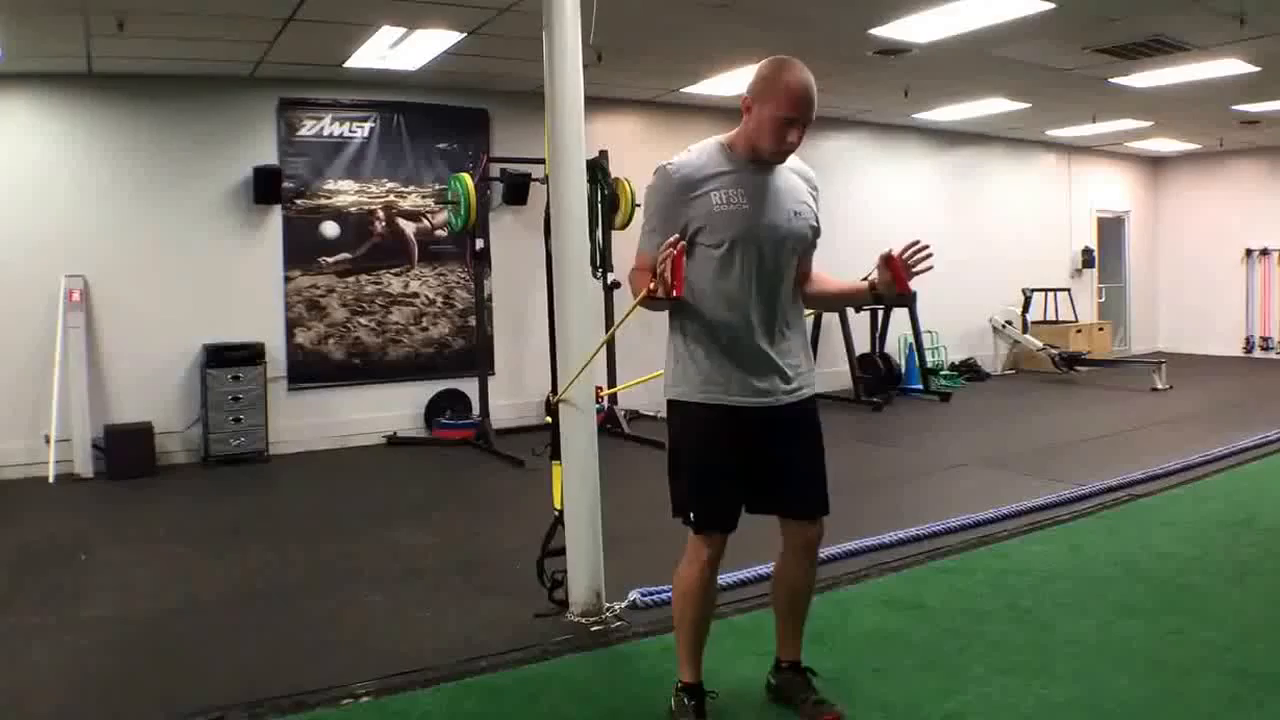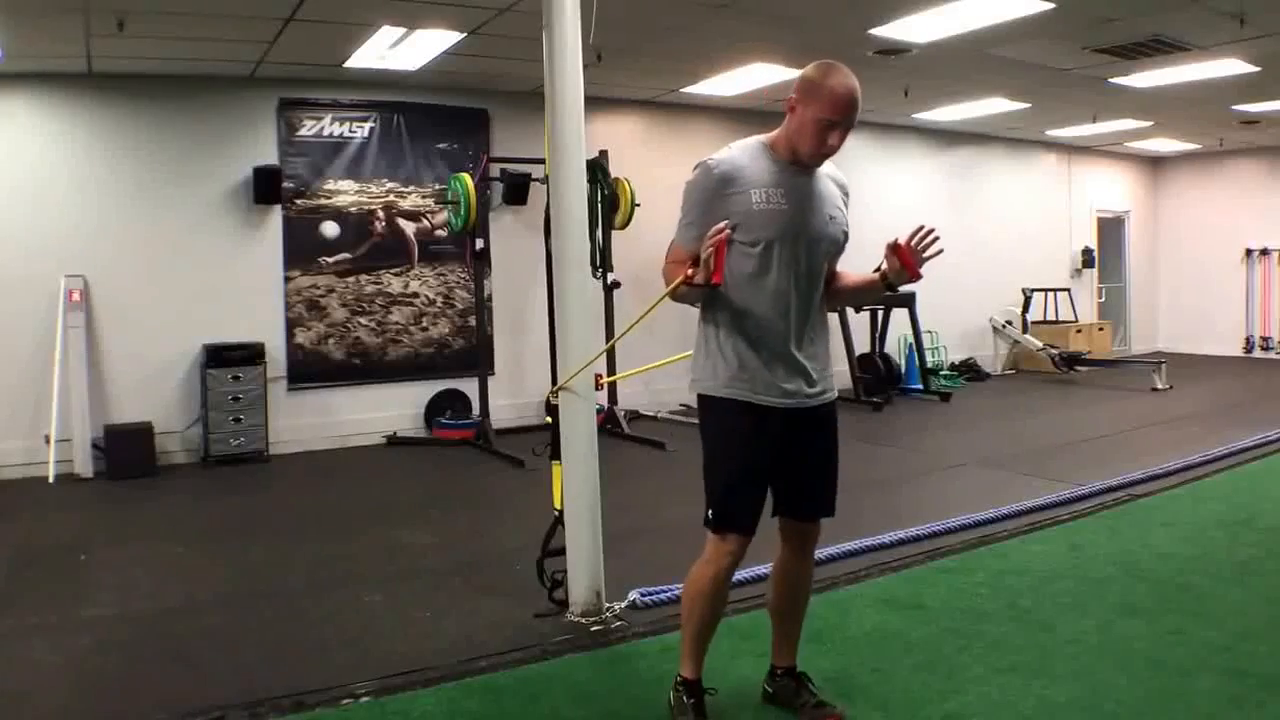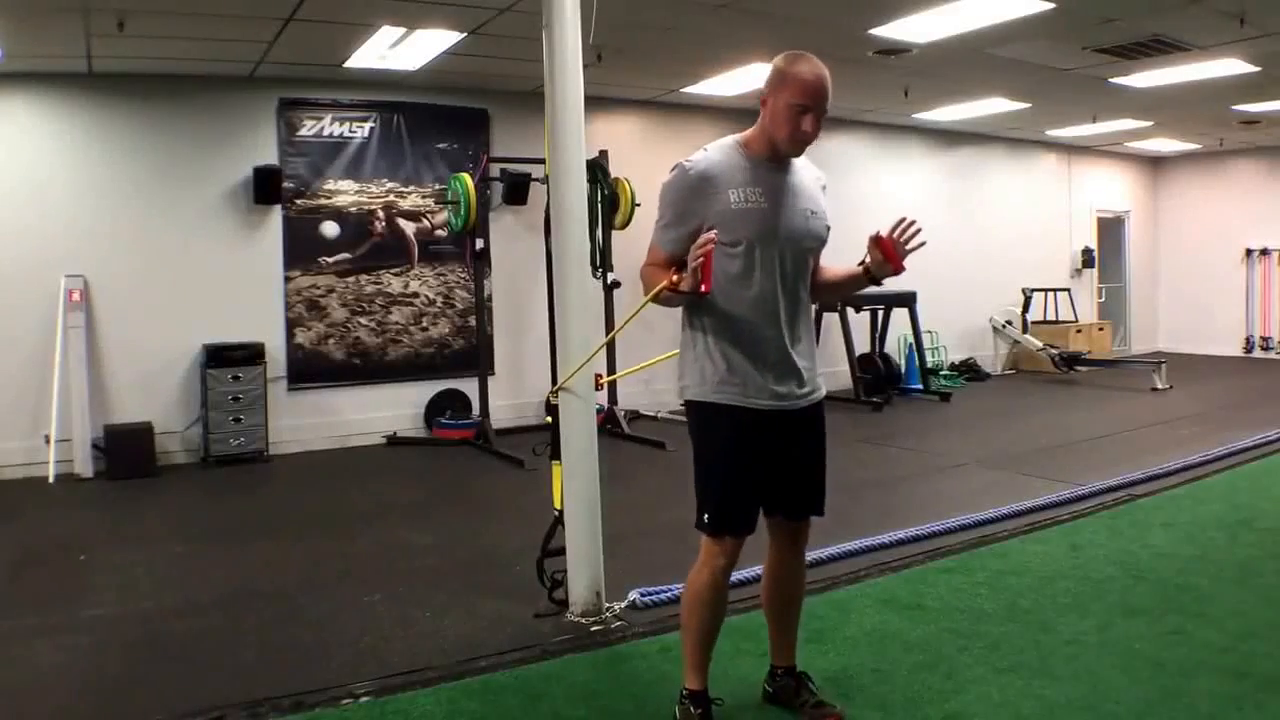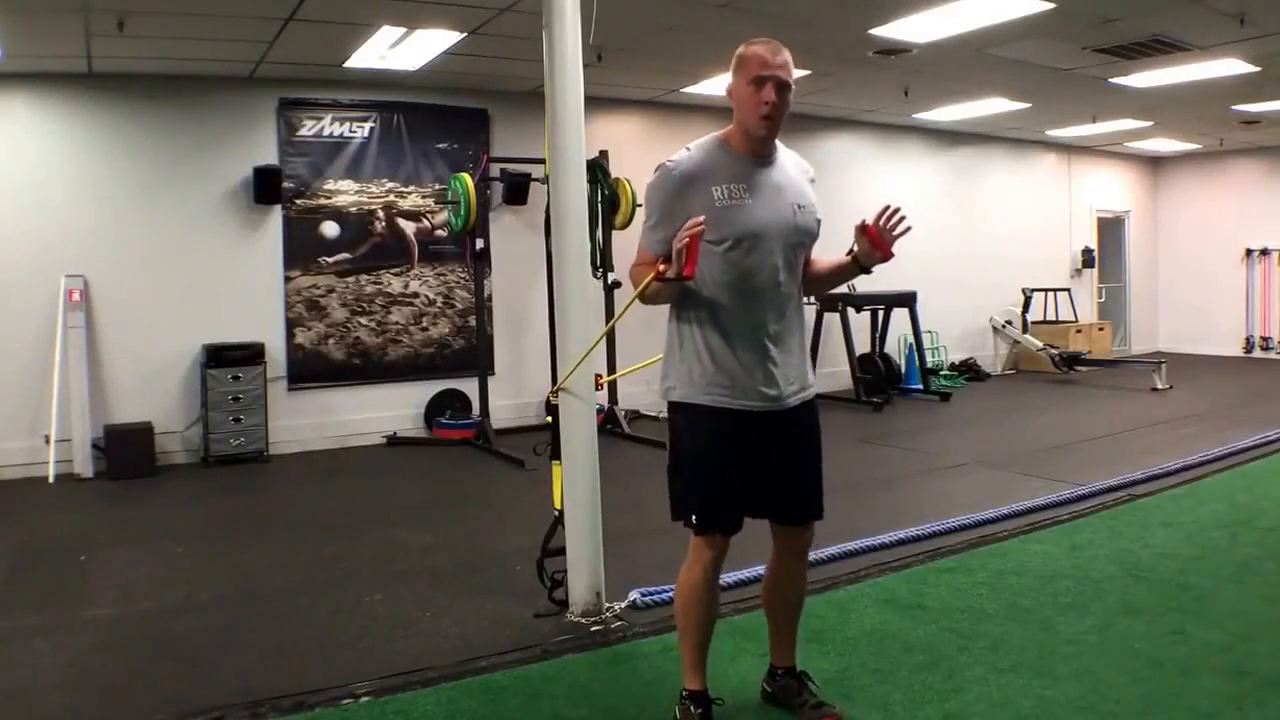
dt=0.4s
person 1, frame 1
left shoulder: (803, 183)
right shoulder: (684, 176)
right elbow: (642, 281)
left wrist: (871, 289)
right wrist: (662, 288)
left hip: (790, 391)
right hip: (709, 395)
left knee: (804, 531)
right knee: (707, 543)
person 1, frame 2
left shoulder: (835, 189)
right shoulder: (723, 173)
right elbow: (674, 273)
left wrist: (885, 278)
right wrist: (700, 277)
left hip: (811, 392)
right hip: (736, 391)
left knee: (801, 535)
right knee: (729, 542)
person 1, frame 3
left shoulder: (812, 182)
right shoulder: (700, 175)
right elbow: (653, 278)
left wrist: (869, 272)
right wrist: (687, 284)
left hip: (799, 393)
right hip: (726, 394)
left knee: (791, 536)
right knee: (723, 546)
person 1, frame 4
left shoulder: (800, 175)
right shoulder: (684, 173)
right elbow: (644, 282)
left wrist: (858, 261)
right wrist: (675, 271)
left hip: (790, 393)
right hip: (711, 396)
left knee: (795, 537)
right knee: (710, 543)
